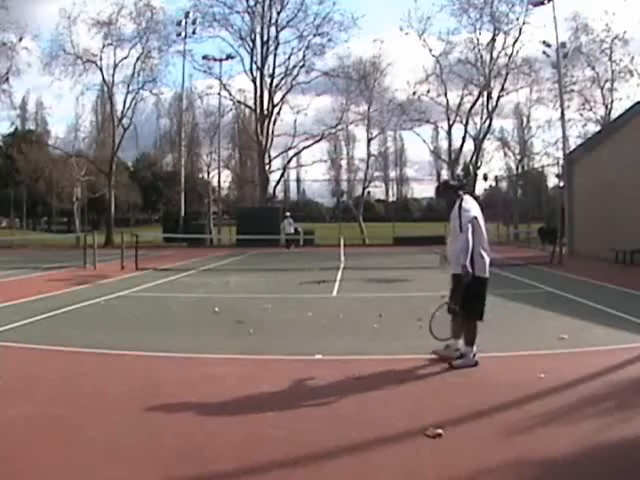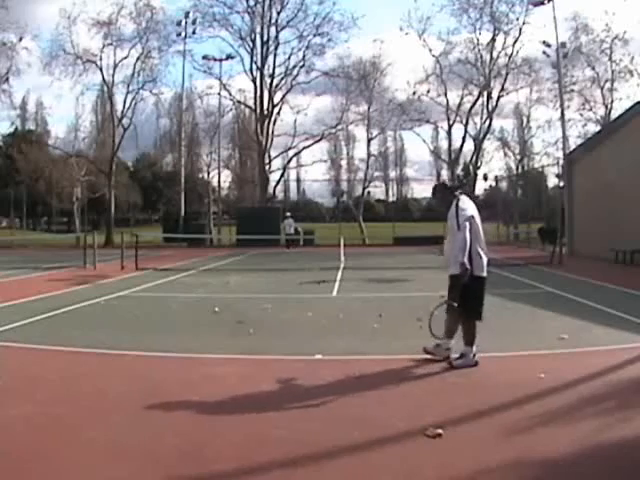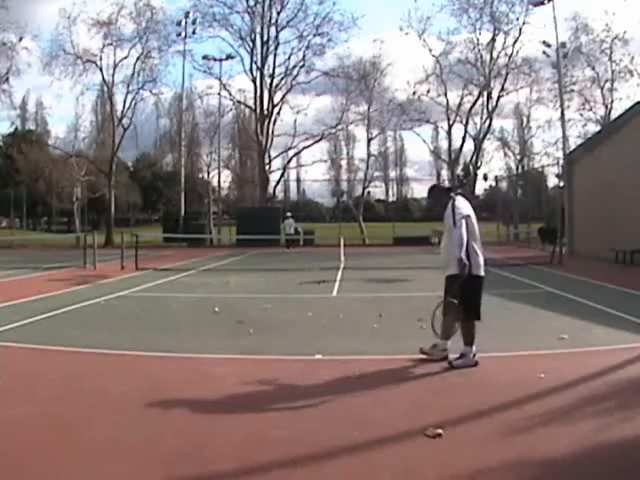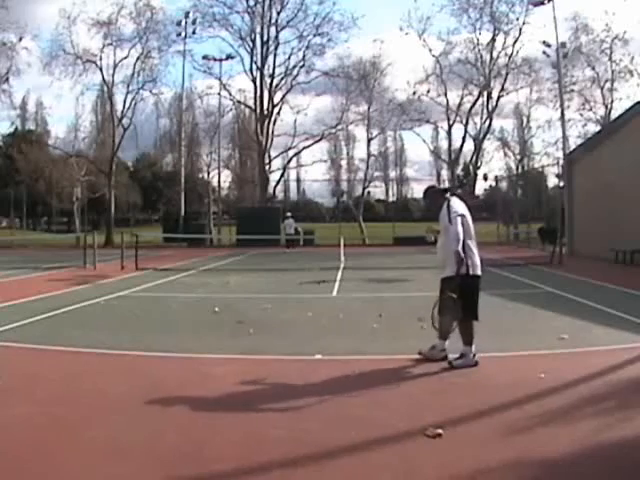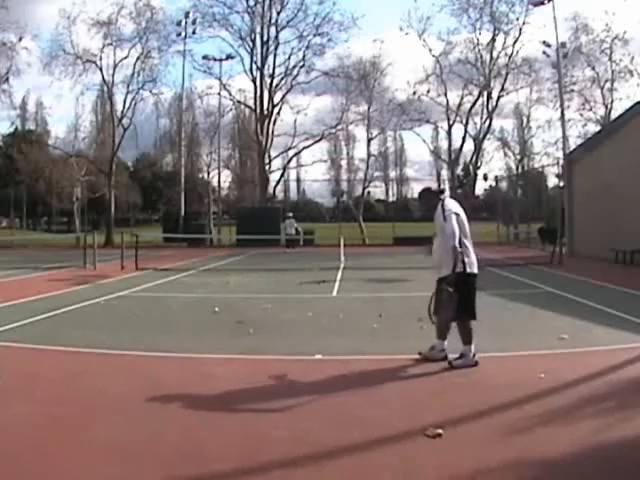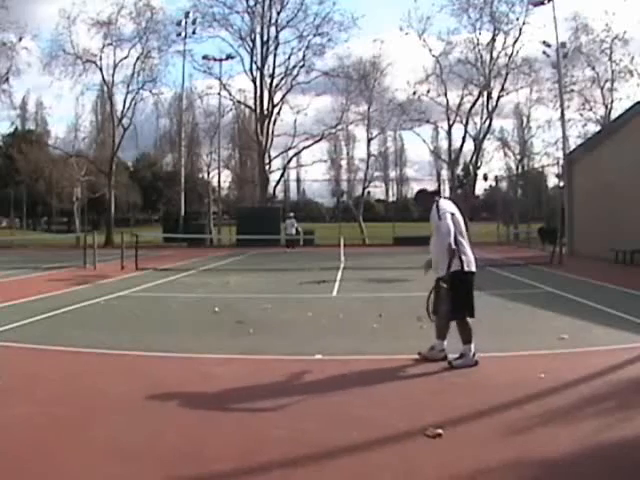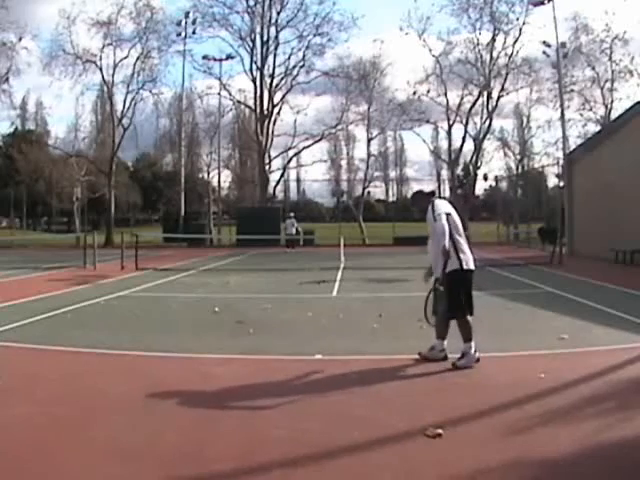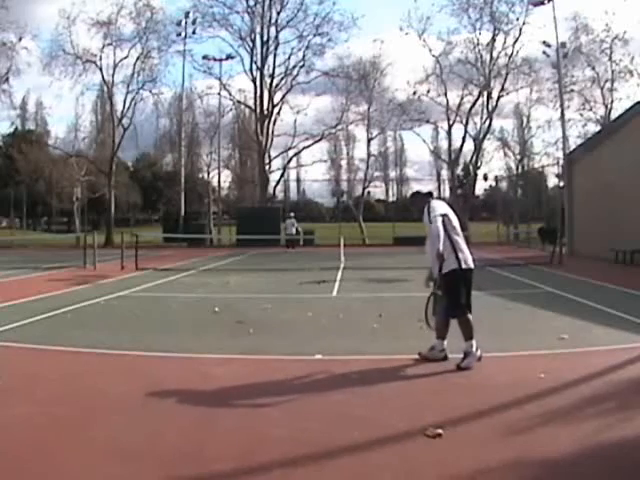
dt=0.1s
person 1, frame 1
left shoulder: (462, 207)
right shoulder: (465, 204)
left elbow: (465, 237)
left wrist: (464, 264)
right wrist: (453, 257)
left hip: (469, 269)
right hip: (469, 267)
left knee: (466, 313)
right knee: (457, 310)
left ankle: (469, 354)
right ankle: (454, 348)
person 1, frame 2
left shoulder: (459, 206)
right shoulder: (460, 205)
left elbow: (463, 235)
left wrist: (462, 261)
left hip: (468, 270)
right hip: (460, 269)
left knee: (466, 313)
right knee: (454, 310)
left ankle: (469, 354)
right ankle: (445, 347)
person 1, frame 3
left shoulder: (455, 206)
right shoulder: (456, 205)
left elbow: (459, 232)
left wrist: (460, 257)
right wrist: (442, 236)
left hip: (465, 269)
right hip: (458, 269)
left knee: (465, 313)
left ankle: (469, 355)
right ankle: (441, 348)
person 1, frame 4
left shoulder: (450, 206)
right shoulder: (449, 206)
left elbow: (455, 229)
left wrist: (457, 251)
right wrist: (437, 234)
left hip: (462, 269)
right hip: (452, 269)
left knee: (463, 314)
right knee: (446, 310)
left ankle: (469, 355)
right ankle: (440, 348)
person 1, frame 5
left shoulder: (444, 206)
right shoulder: (444, 208)
left elbow: (451, 226)
left wrist: (454, 246)
right wrist: (436, 246)
left hip: (459, 269)
right hip: (450, 269)
left knee: (460, 313)
right knee: (443, 311)
left ankle: (469, 354)
right ankle: (440, 349)
person 1, frame 6
left shoulder: (440, 205)
right shoulder: (441, 208)
left elbow: (446, 224)
left wrist: (449, 244)
right wrist: (434, 260)
left hip: (457, 268)
right hip: (447, 269)
left knee: (459, 312)
right knee: (442, 310)
left ankle: (468, 353)
right ankle: (439, 349)
person 1, frame 7
left shoulder: (436, 206)
right shoulder: (437, 208)
left elbow: (441, 224)
left wrist: (445, 245)
right wrist: (433, 267)
left hip: (456, 267)
right hip: (447, 268)
left knee: (459, 310)
right knee: (441, 310)
left ankle: (470, 352)
right ankle: (439, 349)
person 1, frame 8
left shoulder: (432, 206)
right shoulder: (435, 208)
left elbow: (436, 226)
left wrist: (438, 250)
right wrist: (432, 271)
left hip: (455, 266)
right hip: (448, 267)
left knee: (459, 309)
right knee: (442, 310)
left ankle: (471, 349)
right ankle: (439, 348)
